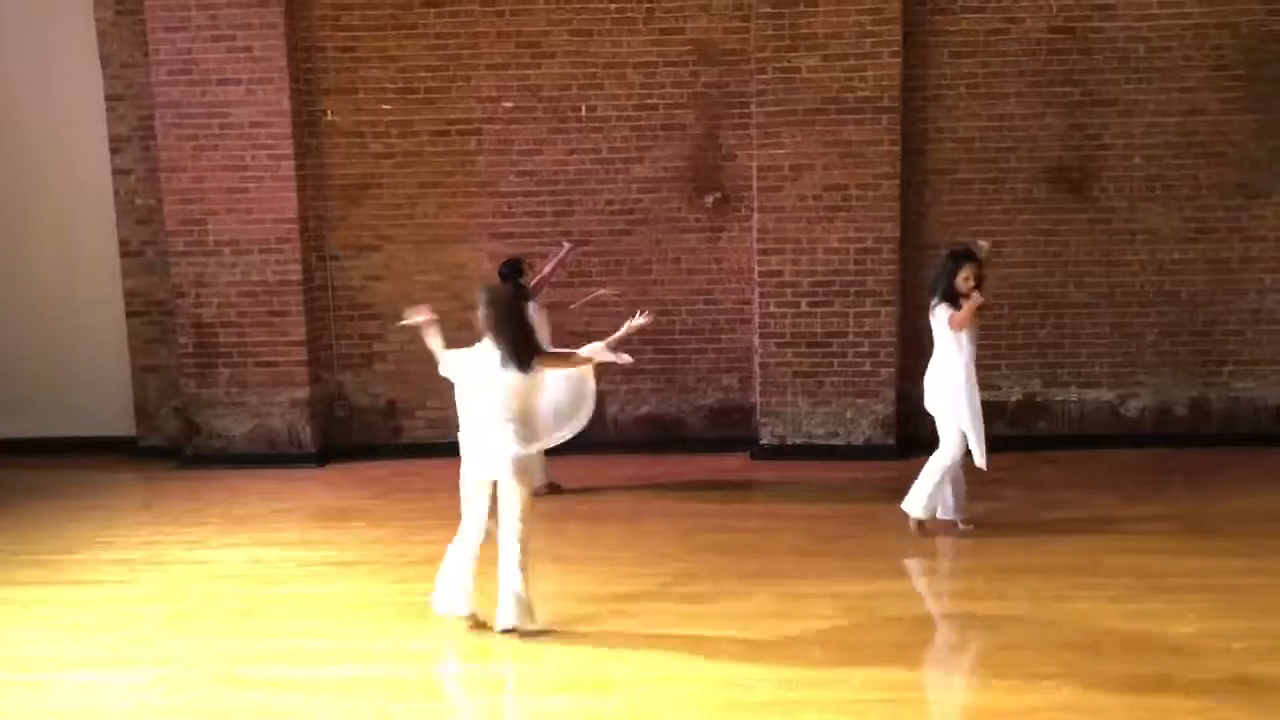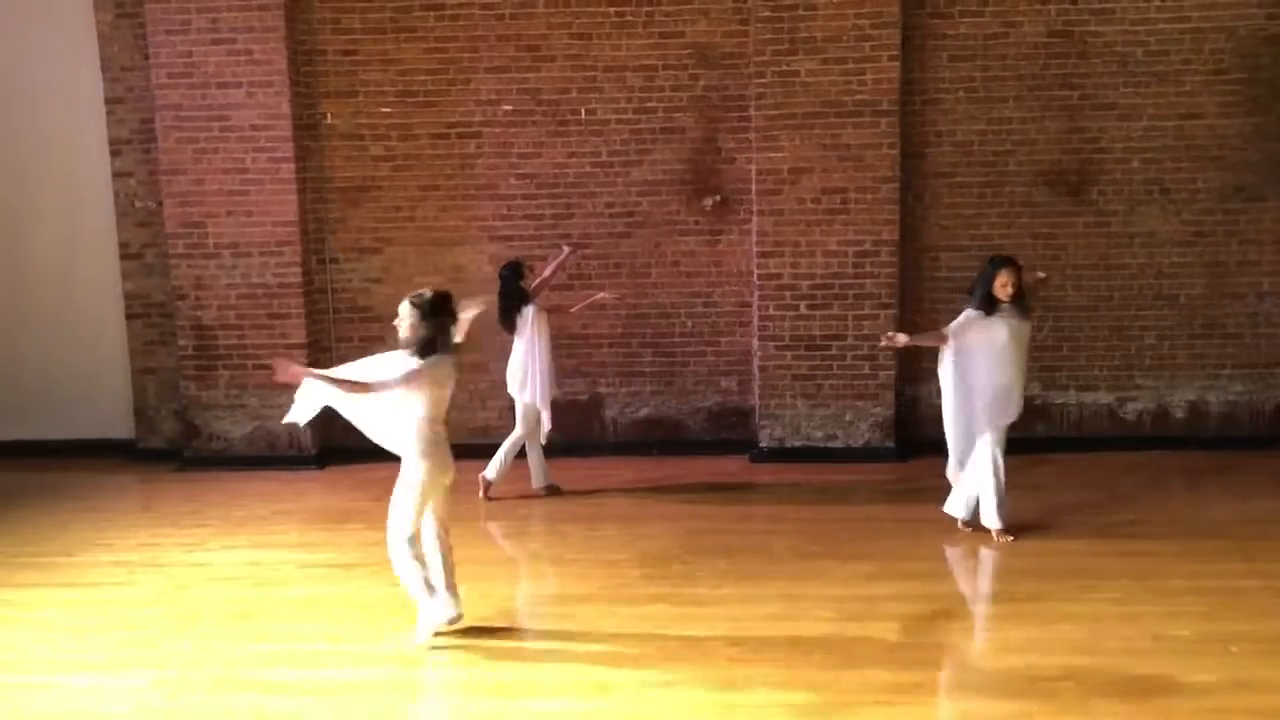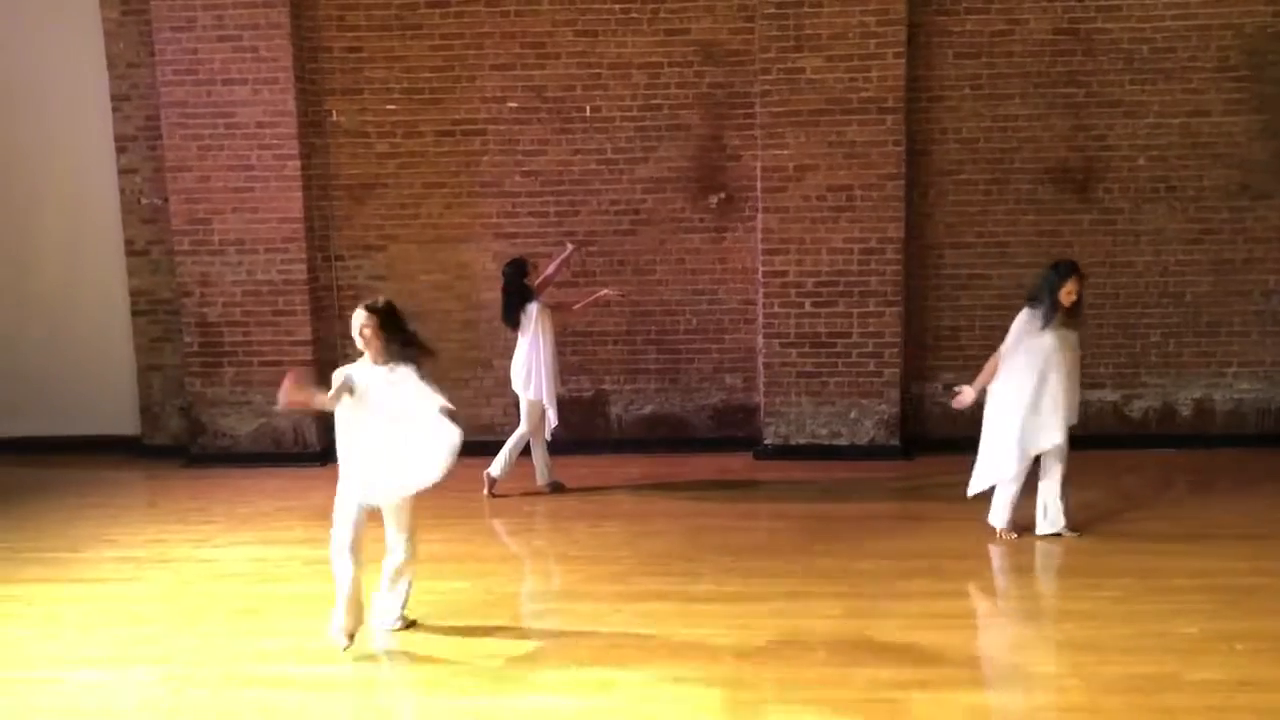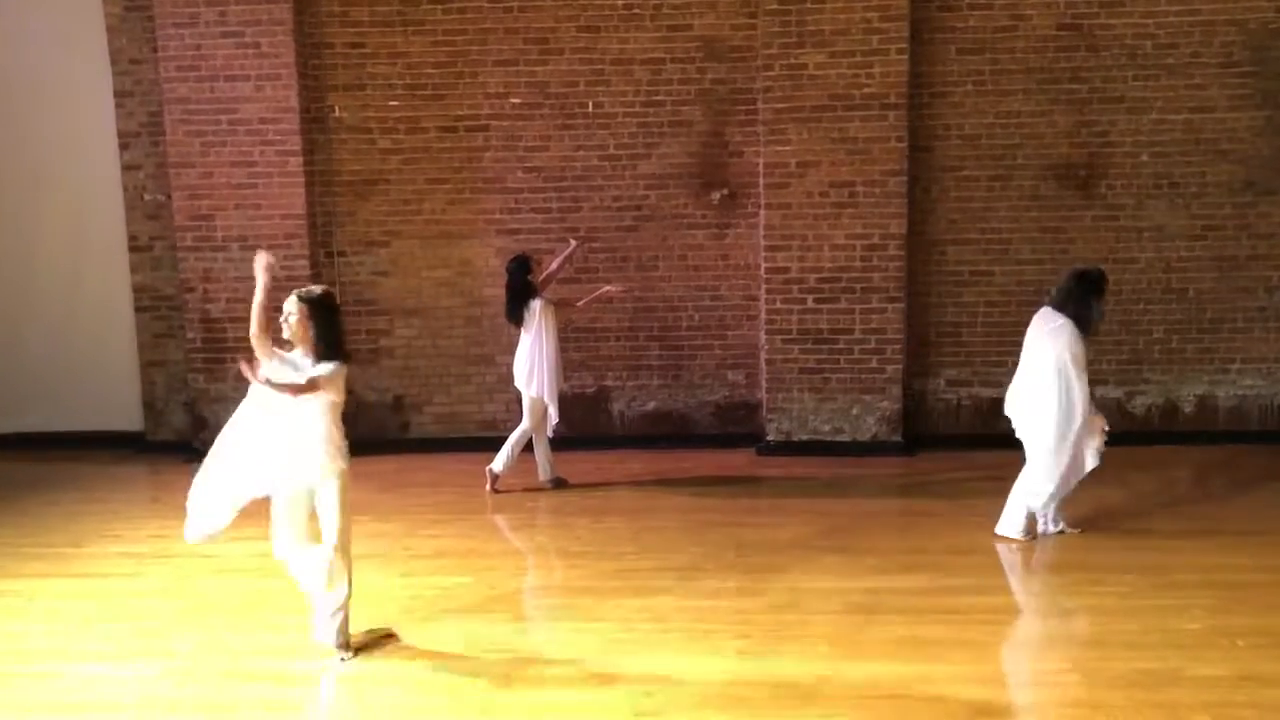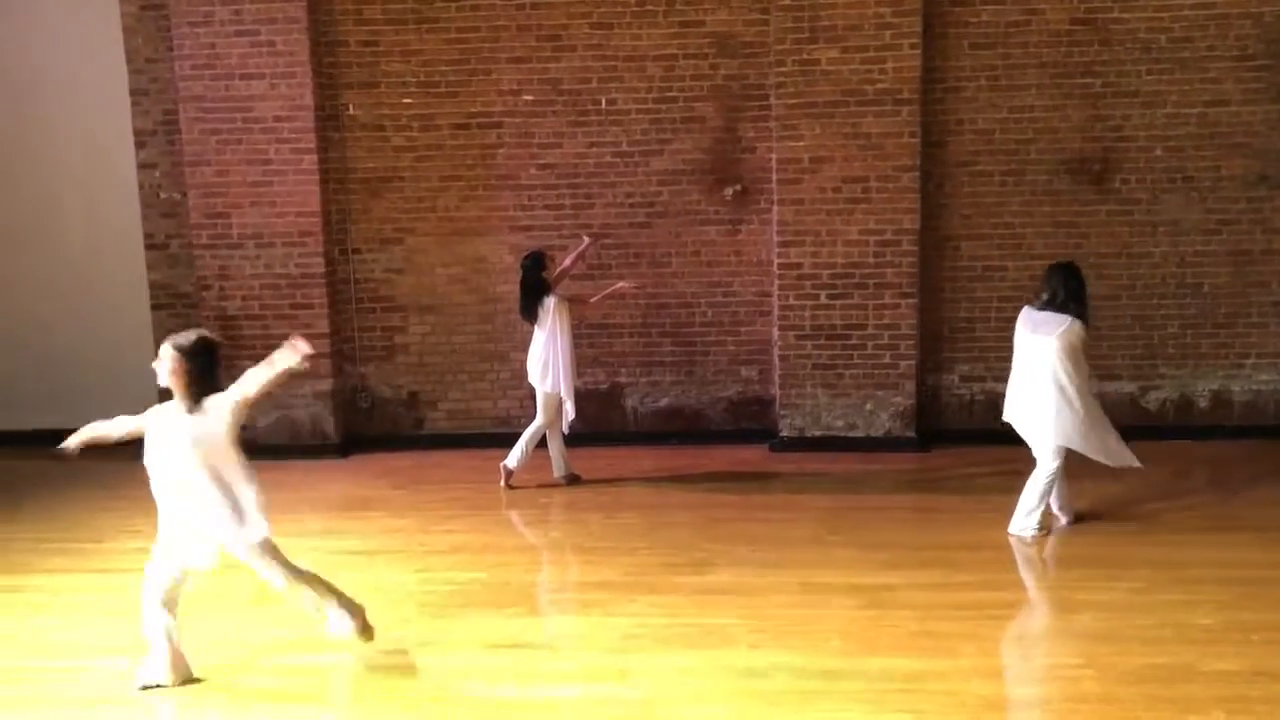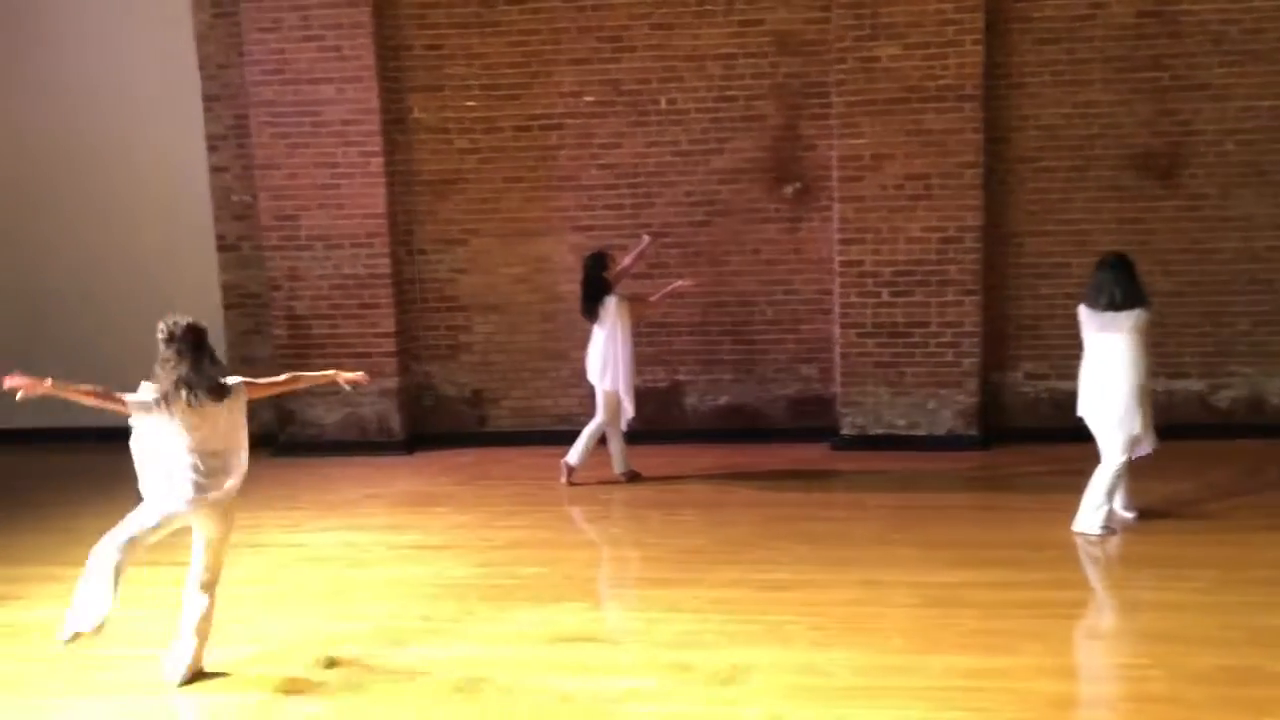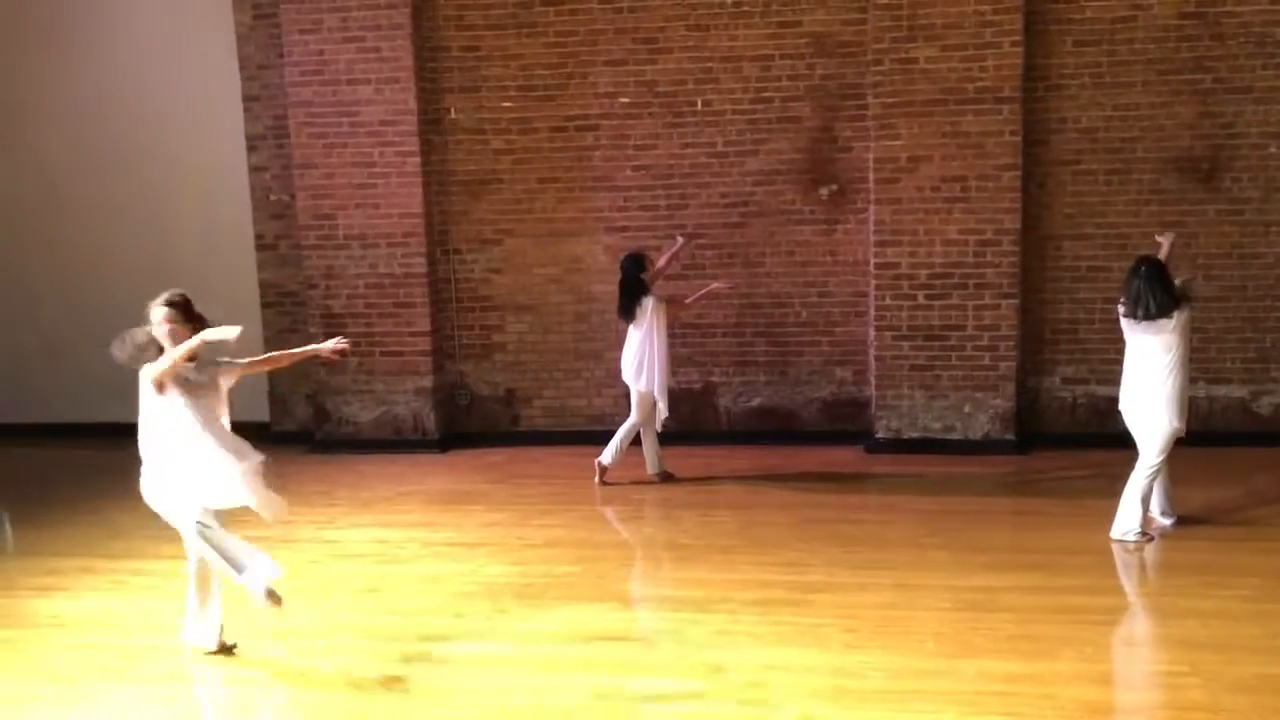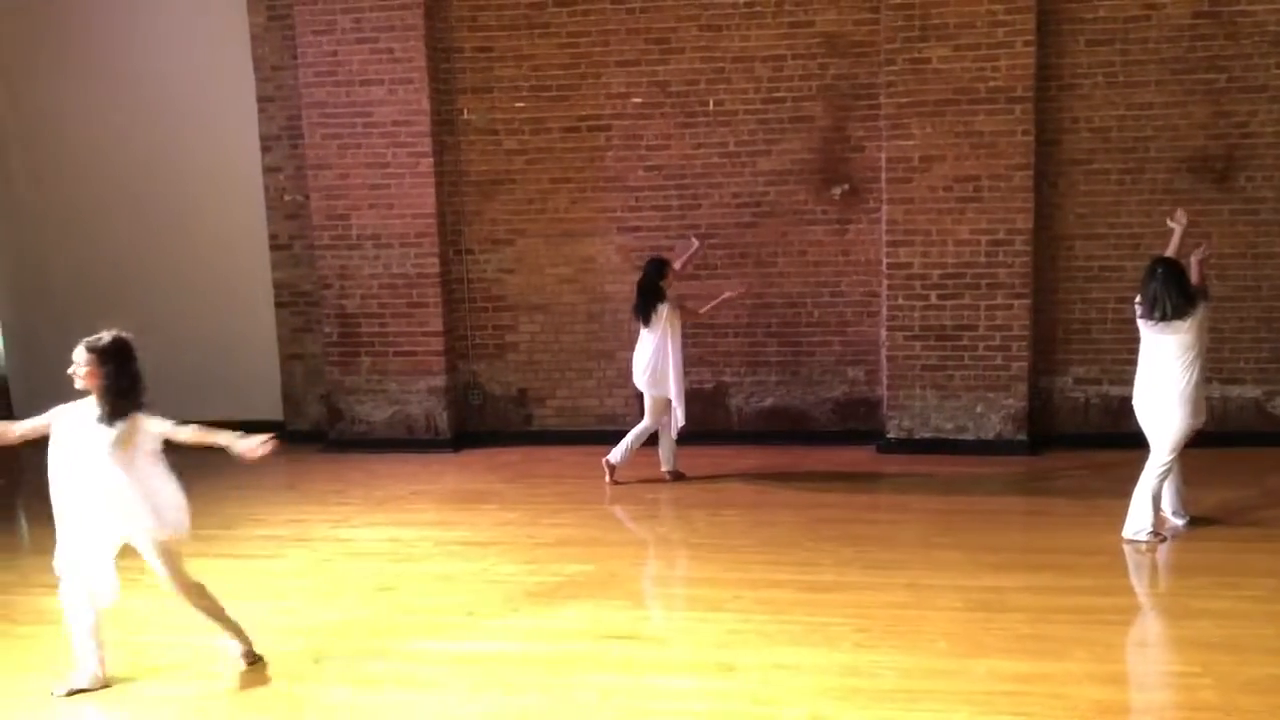
dt=0.5s
person 1, frame 1
left shoulder: (470, 359)
right shoulder: (530, 359)
left elbow: (442, 358)
right elbow: (581, 358)
left wrist: (430, 326)
right wrist: (620, 335)
left hip: (477, 456)
right hip: (515, 457)
left knee: (471, 531)
right knee: (511, 535)
left ankle: (455, 601)
right ankle: (513, 614)
person 1, frame 2
left shoulder: (423, 365)
right shoulder: (441, 358)
left elbow: (366, 386)
right elbow: (455, 337)
left wrist: (308, 375)
left hip: (424, 460)
right hip: (436, 457)
left knee: (401, 539)
right knee: (435, 535)
left ankle: (439, 610)
right ankle: (441, 610)
person 1, frame 3
left shoulder: (406, 373)
right shoulder: (348, 375)
left elbow: (429, 402)
right elbow: (331, 401)
right wrist: (303, 396)
left hip: (399, 477)
right hip: (356, 474)
left knee: (401, 551)
right knee: (344, 550)
left ankle: (390, 614)
right ankle: (344, 623)
person 1, frame 4
left shoulder: (333, 370)
right shoulder: (278, 360)
left elbow: (300, 389)
right elbow: (257, 338)
left wrist: (261, 380)
right wrist: (261, 281)
left hip: (328, 466)
right hip: (288, 467)
left knee: (336, 547)
right knee: (287, 544)
left ankle: (337, 631)
right ankle: (324, 600)
person 1, frame 5
left shoulder: (217, 407)
right shoulder: (161, 416)
left elbow: (251, 383)
right elbow: (123, 426)
left wrist: (285, 358)
right wrist: (87, 433)
left hip: (229, 517)
right hip: (182, 522)
left knee: (282, 574)
right knee: (156, 593)
left ankle: (349, 618)
right ankle: (163, 668)
person 1, frame 6
left shoulder: (160, 400)
right shoulder: (231, 392)
left elbow: (105, 398)
right elbow: (284, 382)
left wrist: (47, 387)
right wrist: (336, 375)
left hip: (174, 497)
right hip: (217, 503)
left knee: (110, 550)
right knee: (203, 583)
left ankle: (90, 615)
right ankle: (184, 665)
person 1, frame 7
left shoulder: (210, 370)
right shoulder: (153, 374)
left elbow: (261, 362)
right elbow: (168, 362)
left wrist: (313, 348)
right wrist: (203, 336)
left hip: (205, 477)
right hip: (170, 476)
left knee: (203, 554)
right knee: (198, 524)
left ankle: (206, 636)
right ankle: (256, 574)
person 1, frame 8
left shoulder: (132, 419)
right shoulder: (69, 415)
left elbow: (184, 432)
left wrist: (238, 441)
left hip: (140, 515)
right hip: (97, 520)
left knee: (179, 584)
right knee: (75, 592)
left ankle: (239, 642)
right ankle: (88, 672)
person 2, frame 1
left shoulder: (959, 301)
right shoulder: (943, 308)
right elbow: (958, 322)
left wrist: (978, 258)
right wrist: (971, 306)
left hip: (958, 387)
right hip: (946, 388)
left knee: (955, 449)
right knee: (951, 449)
left ankle: (950, 510)
right ankle: (917, 508)
person 2, frame 2
left shoulder: (1019, 311)
right shoulder: (977, 315)
right elbow: (946, 335)
left wrist: (1035, 284)
right wrist: (911, 340)
left hip: (1009, 397)
right hip: (985, 397)
left knee: (981, 456)
right knee: (991, 457)
left ankle: (960, 509)
right ankle: (994, 521)
person 2, frame 3
left shoulder: (1066, 320)
right shoulder: (1031, 318)
right elbow: (1002, 355)
right wrist: (975, 388)
left hip: (1057, 407)
right hip: (1029, 406)
left knee: (1055, 464)
right knee: (1017, 464)
left ankle: (1051, 522)
right ankle: (1000, 519)
person 2, frame 4
left shoulder: (1045, 315)
right shoulder: (1067, 330)
right elbow: (1076, 378)
right wrist: (1092, 415)
left hip: (1028, 399)
right hip: (1040, 405)
left knee: (1047, 464)
right knee: (1040, 465)
left ankle: (1050, 521)
right ankle: (1011, 524)
person 2, frame 5
left shoulder: (1026, 314)
right shoulder: (1072, 326)
right elbow: (1076, 366)
right wrist: (1082, 387)
left hip: (1022, 400)
right hip: (1048, 404)
left knee: (1051, 458)
right knee: (1050, 463)
left ankle: (1061, 511)
right ankle: (1023, 523)
person 2, frame 6
left shoulder: (1085, 313)
right shoulder: (1139, 316)
left hip: (1093, 397)
right hip: (1121, 400)
left knee: (1115, 454)
right knee: (1115, 459)
left ankle: (1121, 507)
right ankle: (1090, 521)
person 2, frame 7
left shoulder: (1126, 314)
right shoulder: (1178, 317)
left elbow: (1145, 284)
right elbow: (1179, 293)
left wrist: (1164, 249)
right wrist: (1176, 284)
left hip: (1134, 401)
right hip: (1162, 404)
left knee: (1155, 457)
right knee: (1150, 463)
left ankle: (1162, 513)
right ankle: (1126, 527)
person 2, frame 8
left shoulder: (1142, 311)
right shoulder: (1193, 316)
left elbow: (1162, 272)
right elbow: (1199, 289)
left wrist: (1179, 232)
right wrist: (1197, 264)
left hip: (1146, 398)
right hip: (1176, 402)
left knee: (1167, 455)
right knee: (1162, 461)
left ankle: (1174, 513)
right ankle: (1138, 527)
person 3, frame 1
left shoulder: (531, 303)
right shoulder: (525, 301)
left elbow: (565, 308)
right elbow: (546, 273)
left wrist: (596, 295)
right wrist: (566, 251)
left ankle: (541, 480)
person 3, frame 2
left shoulder: (530, 307)
right shoulder: (525, 302)
left elbow: (565, 312)
right elbow: (547, 276)
left wrist: (595, 299)
right wrist: (566, 254)
left hip: (531, 374)
right hip: (526, 374)
left knee: (533, 431)
right knee: (523, 431)
left ankle: (541, 482)
right ankle: (489, 476)
person 3, frame 3
left shoulder: (535, 304)
right shoulder: (529, 301)
left elbow: (570, 309)
right elbow: (551, 273)
left wrist: (599, 296)
right wrist: (569, 252)
left hip: (535, 371)
right hip: (530, 372)
left knee: (537, 429)
right knee: (527, 428)
left ankle: (545, 479)
right ankle: (493, 473)
person 3, frame 4
left shoulder: (537, 301)
right shoulder: (534, 299)
left elbow: (570, 300)
right elbow: (557, 276)
left wrist: (602, 293)
right wrist: (573, 249)
left hip: (537, 367)
right hip: (533, 368)
left knee: (540, 424)
right knee: (529, 425)
left ankle: (548, 475)
right ankle: (496, 469)
person 3, frame 5
left shoulder: (547, 297)
right shoulder: (549, 299)
right elbow: (567, 267)
right wrist: (586, 246)
left hip: (549, 363)
right hip: (548, 365)
left knee: (553, 420)
right knee: (544, 420)
left ankle: (562, 470)
right ankle: (510, 464)
person 3, frame 6
left shoulder: (605, 296)
right shoulder: (612, 300)
left elbow: (631, 274)
right elbow: (644, 293)
left hip: (607, 362)
right hip: (608, 364)
left knee: (614, 417)
right knee: (604, 418)
left ankle: (622, 468)
right ankle: (571, 462)
person 3, frame 7
left shoulder: (637, 295)
right shoulder: (651, 303)
left elbow: (662, 267)
right elbow: (684, 304)
left wrist: (679, 247)
right wrist: (711, 288)
left hip: (640, 363)
right hip: (643, 366)
left knee: (648, 419)
right knee: (638, 419)
left ankle: (656, 468)
right ankle: (605, 461)
person 3, frame 8
left shoulder: (650, 299)
right shoulder: (668, 308)
left elbow: (676, 268)
right elbow: (698, 314)
left wrist: (694, 249)
right wrist: (724, 297)
left hip: (651, 366)
right hip: (656, 369)
left knee: (667, 416)
right knee: (652, 422)
left ankle: (669, 466)
right ankle: (613, 459)
